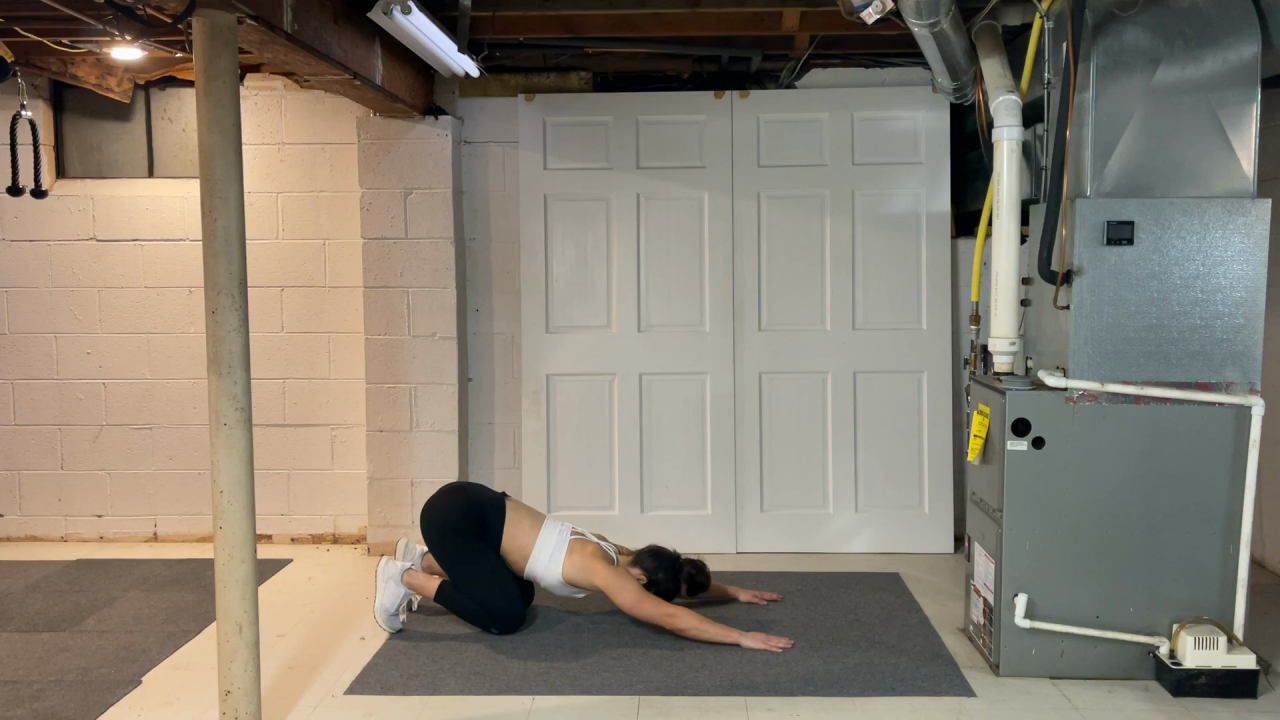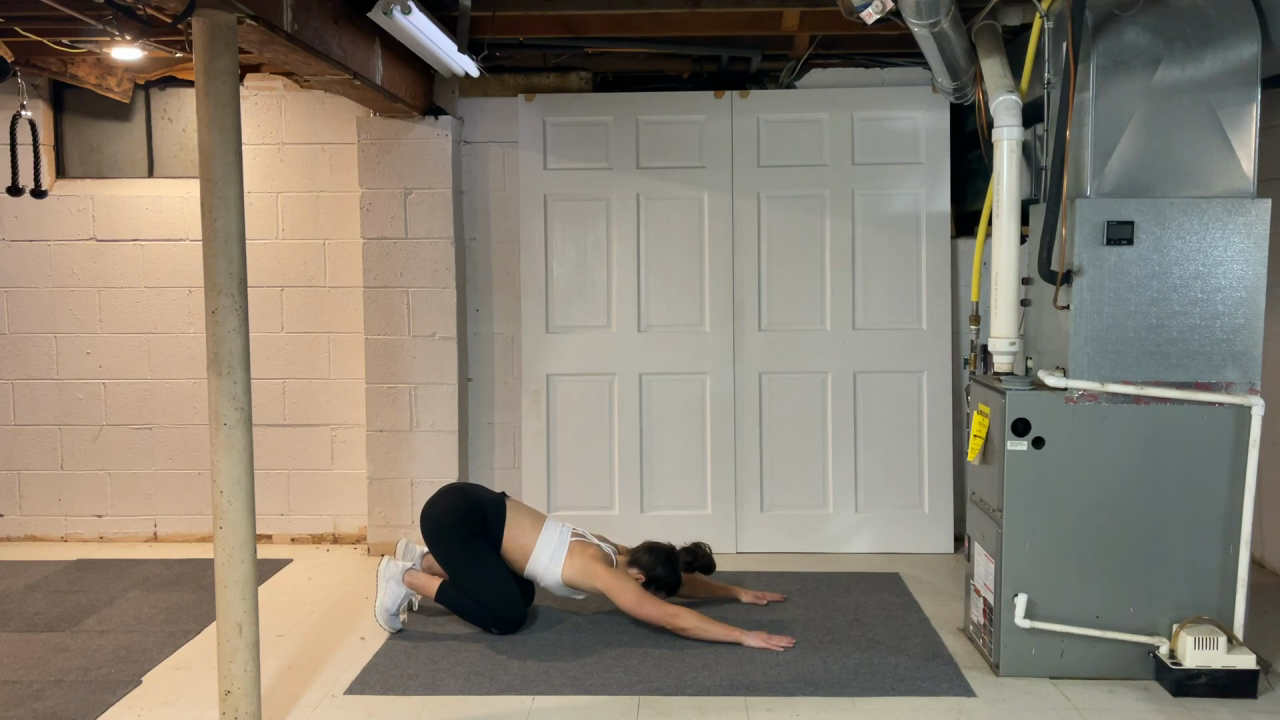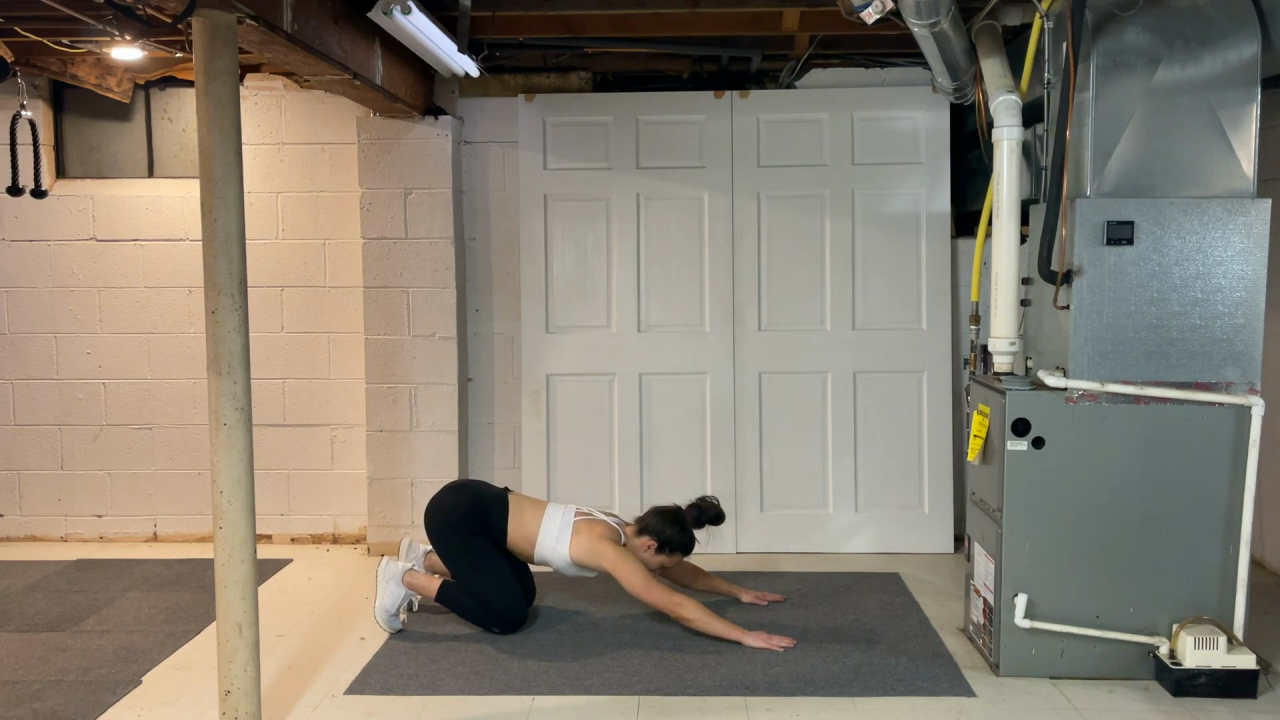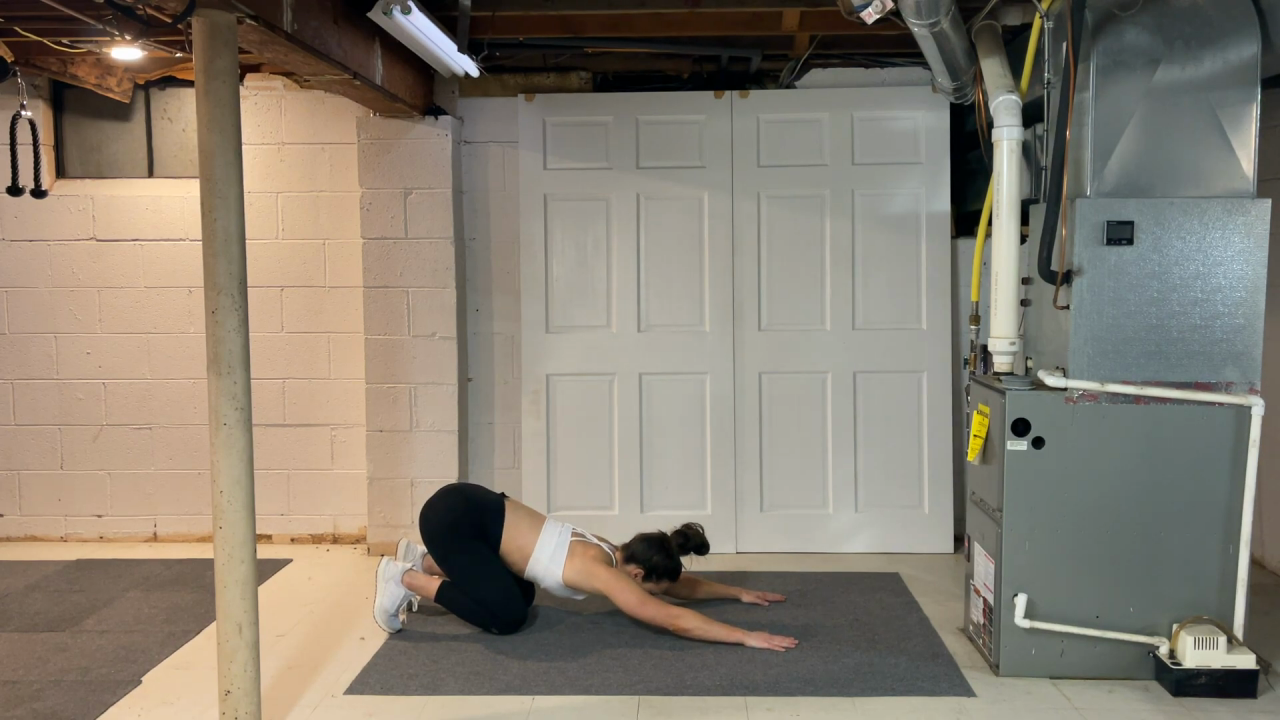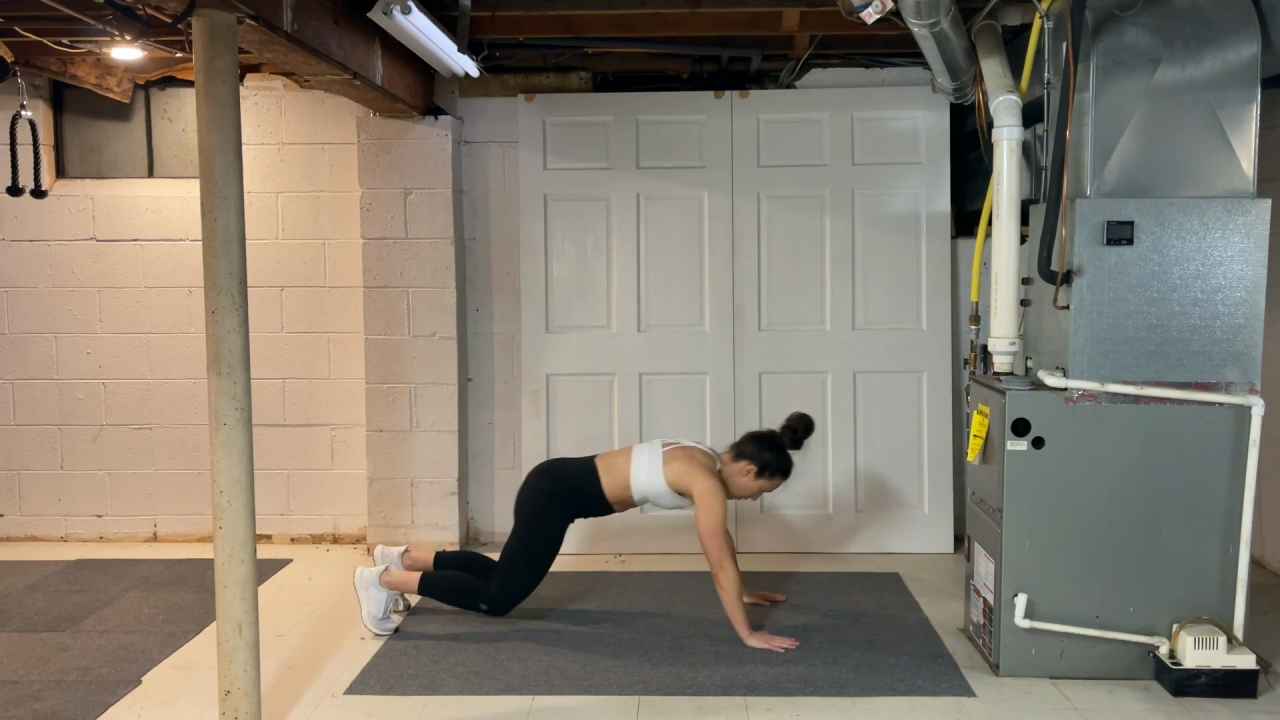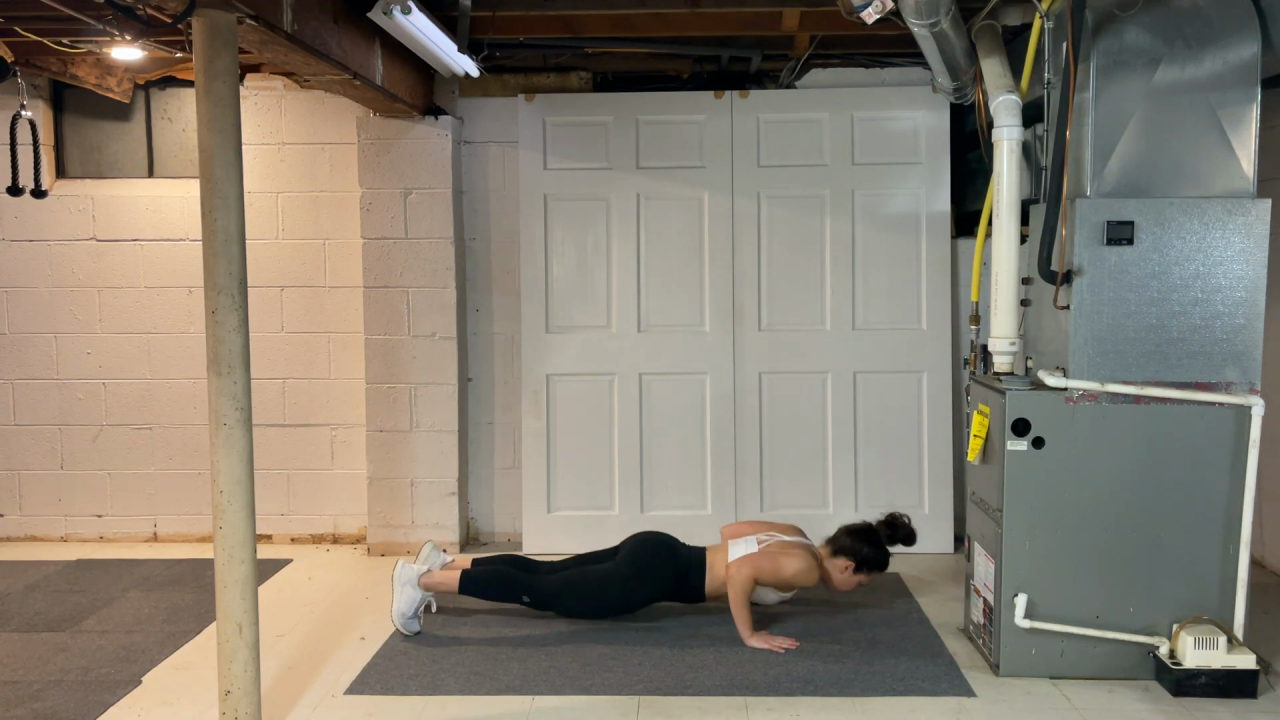
dt=0.5s
person 1, frame 1
left shoulder: (616, 555)
right shoulder: (606, 572)
left elbow: (680, 583)
right elbow: (672, 618)
left wrist: (737, 592)
right wrist: (743, 637)
left hip: (476, 508)
right hip: (455, 514)
left knee: (521, 596)
right knee: (505, 617)
left ankle: (423, 559)
right ankle: (404, 577)
person 1, frame 2
left shoulder: (618, 555)
right shoulder: (605, 573)
left elbow: (681, 580)
right elbow: (674, 618)
left wrist: (740, 593)
right wrist: (744, 636)
left hip: (476, 509)
right hip: (455, 516)
left knee: (521, 596)
right knee: (507, 617)
left ankle: (423, 560)
right ankle: (405, 578)
person 1, frame 3
left shoulder: (623, 532)
right shoulder: (611, 549)
left elbow: (684, 573)
right elbow: (675, 606)
left wrist: (741, 592)
right wrist: (745, 636)
left hip: (477, 505)
right hip: (457, 513)
left knee: (522, 595)
right knee: (508, 617)
left ankle: (427, 559)
right ankle: (405, 579)
person 1, frame 4
left shoulder: (618, 556)
right shoulder: (603, 573)
left elbow: (680, 583)
right elbow: (676, 618)
left wrist: (740, 593)
right wrist: (746, 636)
left hip: (475, 509)
right hip: (452, 517)
left knee: (521, 596)
right knee: (507, 617)
left ankle: (424, 560)
right ankle: (406, 578)
person 1, frame 5
left shoulder: (709, 464)
right shoulder: (708, 481)
left elbow: (718, 539)
right elbow: (722, 564)
left wrist: (743, 593)
right wrist: (747, 634)
left hip: (565, 483)
right hip: (557, 491)
left knee: (501, 574)
right knee: (497, 596)
left ankle: (398, 557)
right ankle: (381, 583)
person 1, frame 6
left shoulder: (795, 536)
right shoulder: (804, 566)
right elbow: (738, 575)
left wrist: (750, 595)
right wrist: (749, 634)
left hip: (654, 551)
right hip: (654, 573)
left knee: (541, 572)
right knee: (539, 592)
left ankle: (444, 562)
right ankle: (424, 579)
